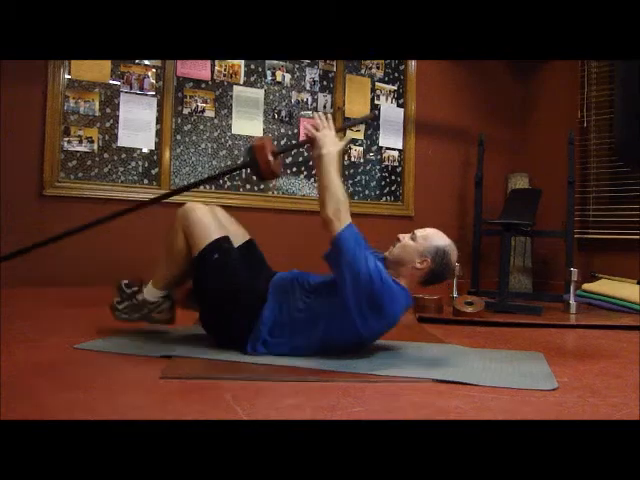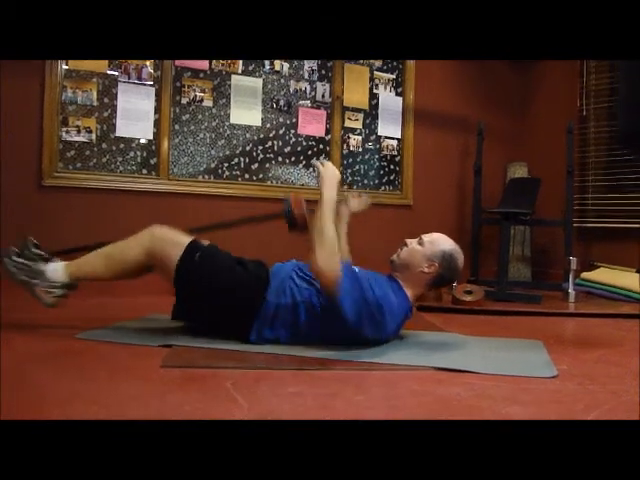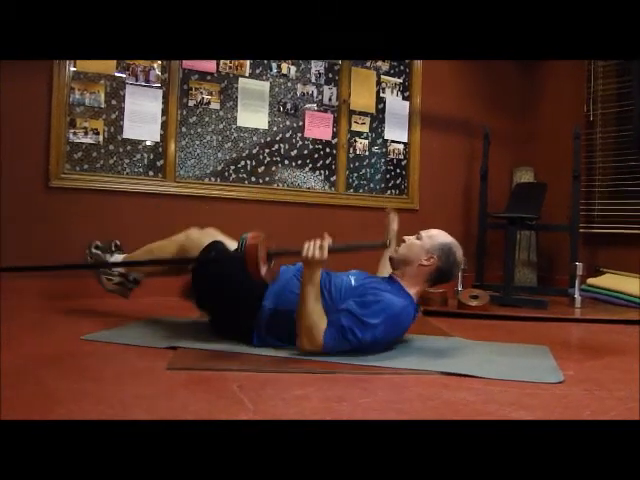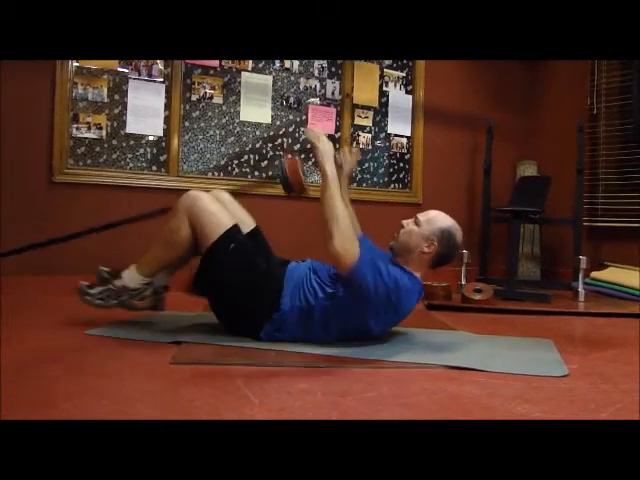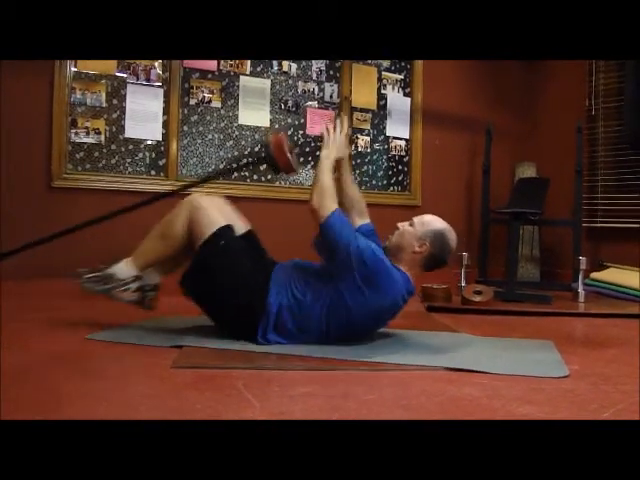
dt=0.7s
person 1, frame 1
left shoulder: (378, 291)
right shoulder: (384, 279)
left elbow: (333, 217)
right elbow: (344, 229)
left wrist: (327, 154)
right wrist: (327, 159)
left hip: (250, 323)
right hip: (268, 293)
left knee: (191, 214)
right knee: (213, 213)
left ankle: (152, 297)
right ankle: (160, 294)
person 1, frame 2
left shoulder: (383, 303)
right shoulder: (388, 293)
left elbow: (325, 271)
left wrist: (330, 201)
right wrist: (343, 219)
left hip: (253, 310)
right hip: (262, 284)
left knee: (157, 238)
right knee: (171, 242)
left ankle: (54, 275)
right ankle: (61, 271)
person 1, frame 3
left shoulder: (387, 311)
right shoulder: (398, 299)
left elbow: (309, 341)
left wrist: (311, 274)
right wrist: (389, 247)
left hip: (257, 311)
right hip: (272, 288)
left knee: (194, 239)
right knee: (209, 243)
left ankle: (119, 267)
right ankle: (128, 271)
person 1, frame 4
left shoulder: (395, 288)
right shoulder: (400, 273)
left elbow: (341, 250)
right elbow: (353, 246)
left wrist: (328, 167)
right wrist: (342, 178)
left hip: (266, 309)
right hip: (281, 281)
left knee: (194, 202)
right knee: (213, 197)
left ankle: (136, 284)
right ankle: (146, 280)
person 1, frame 5
left shoulder: (377, 277)
right shoulder: (391, 280)
left elbow: (322, 207)
right elbow: (359, 223)
left wrist: (329, 153)
right wrist: (343, 166)
left hip: (257, 311)
right hip: (274, 289)
left knee: (197, 205)
right knee: (212, 207)
left ankle: (125, 274)
right ankle: (147, 279)
